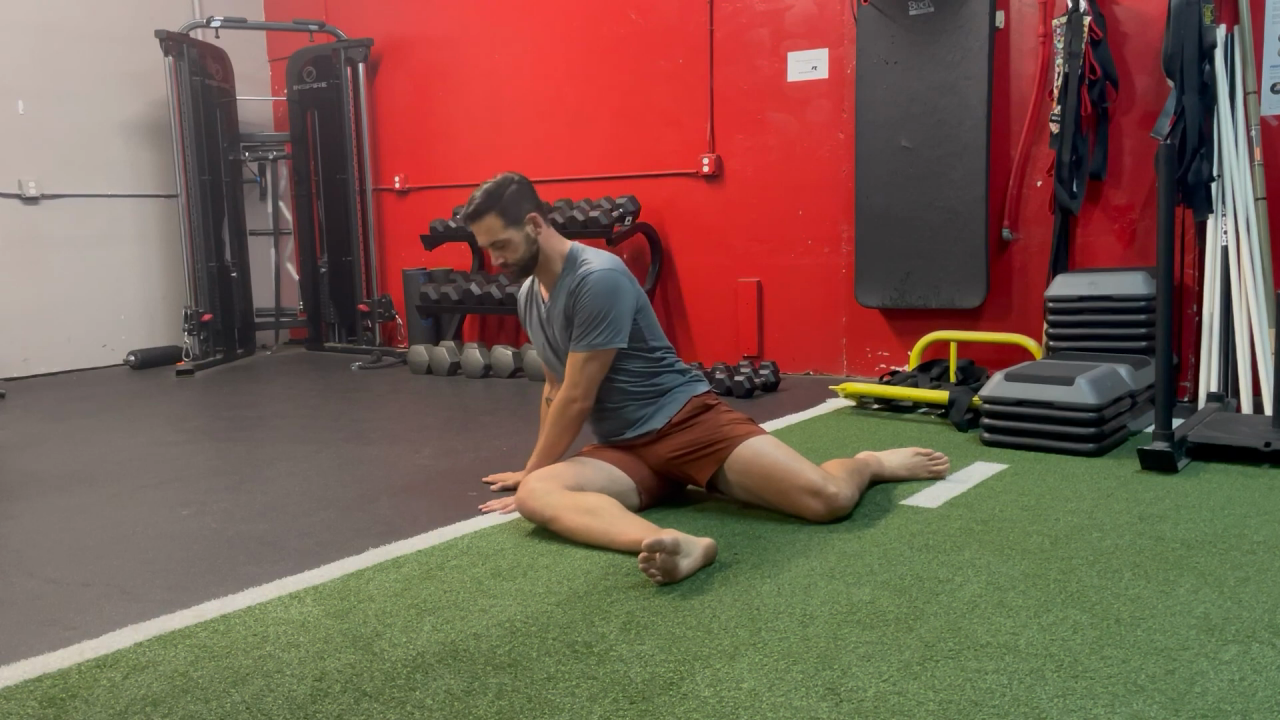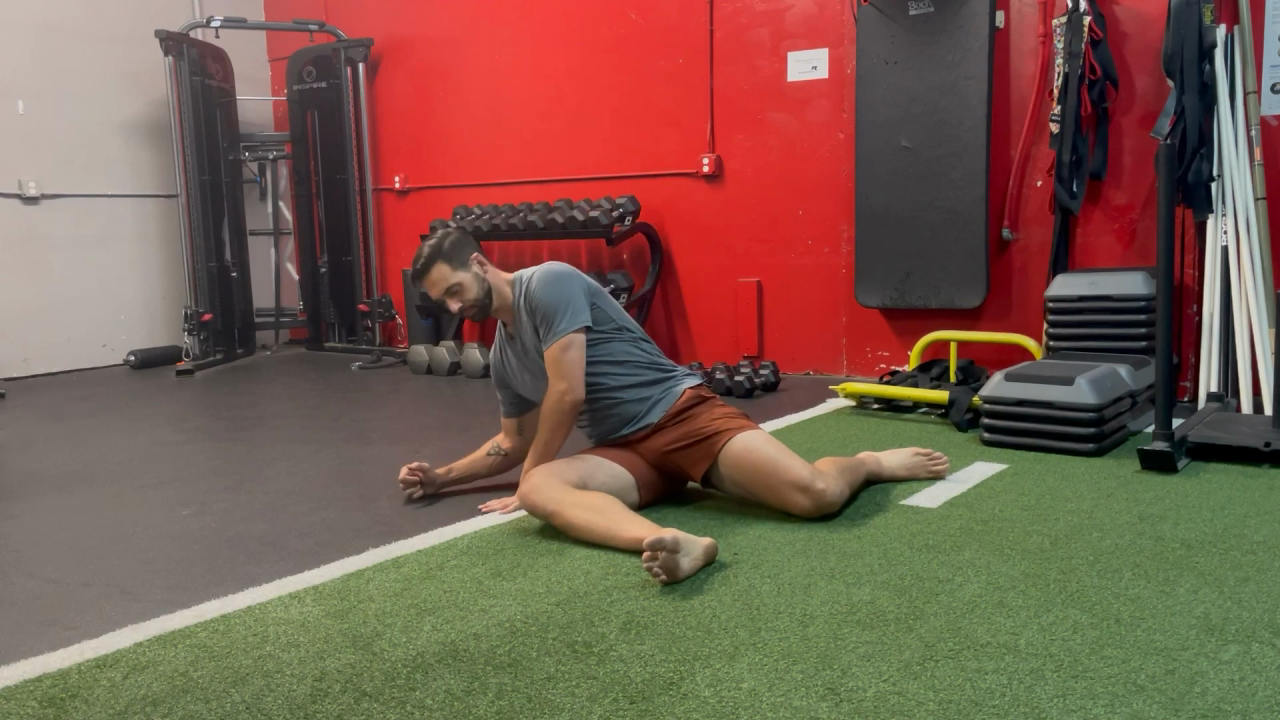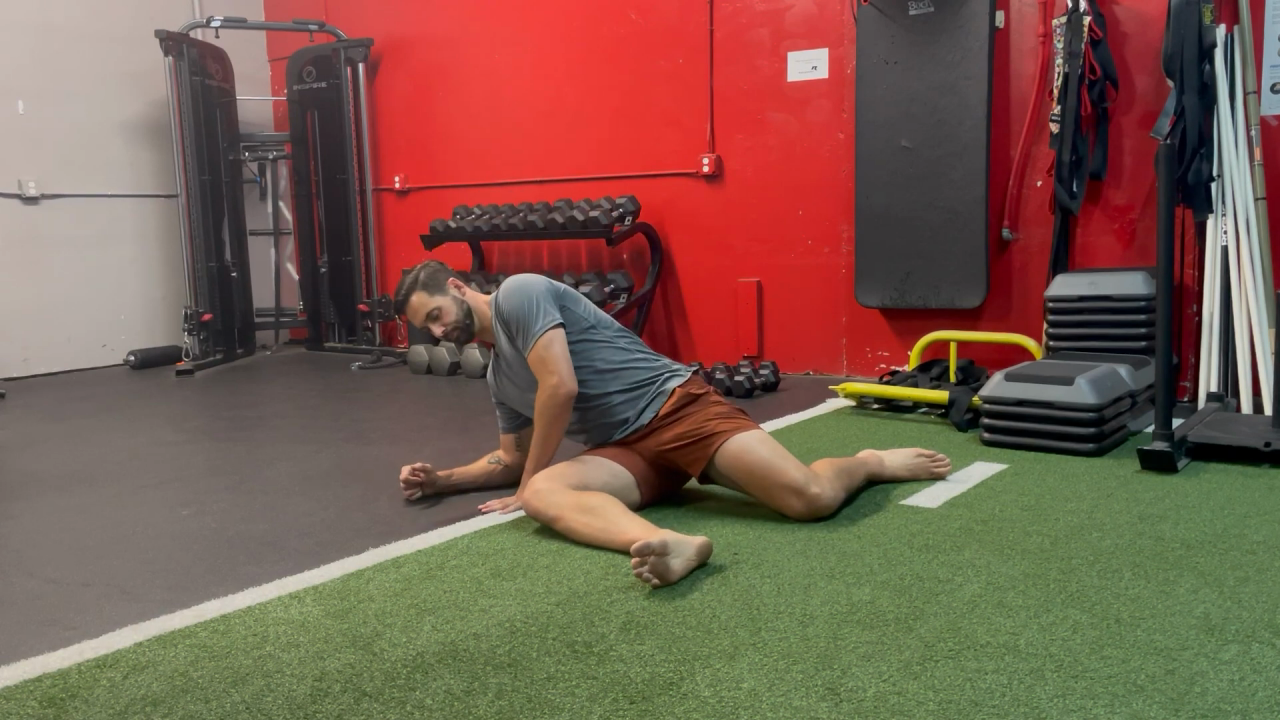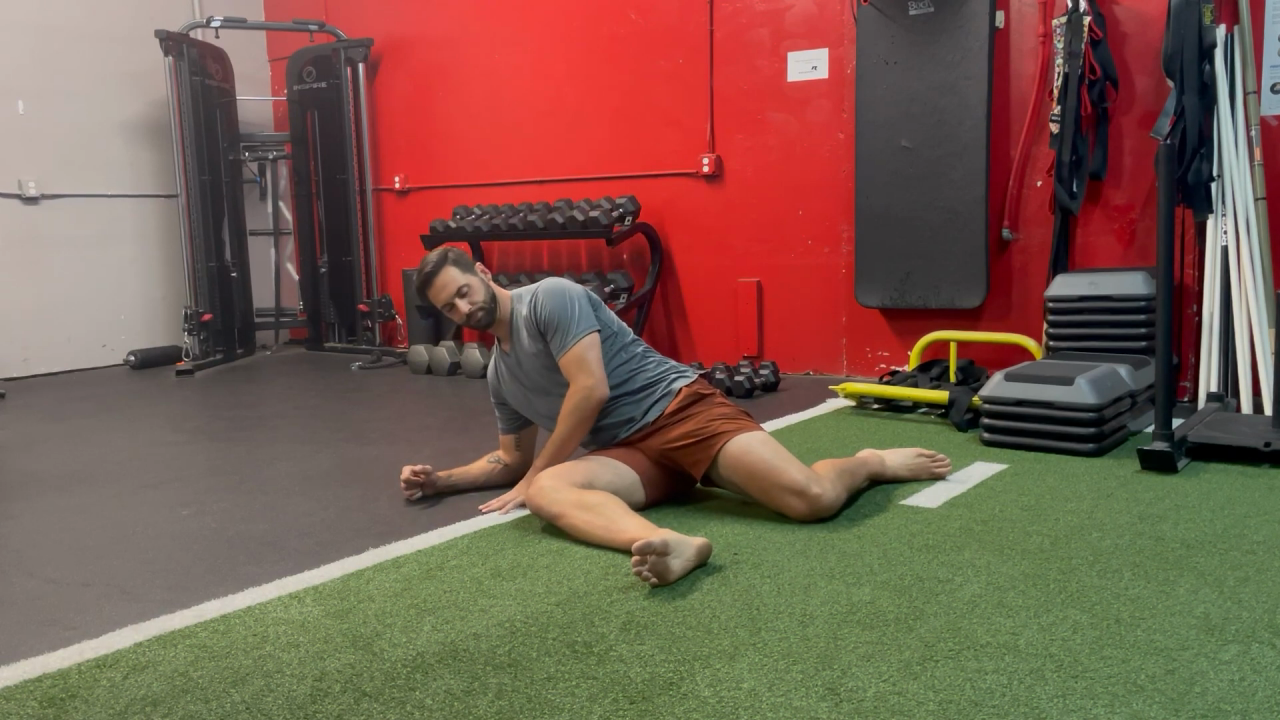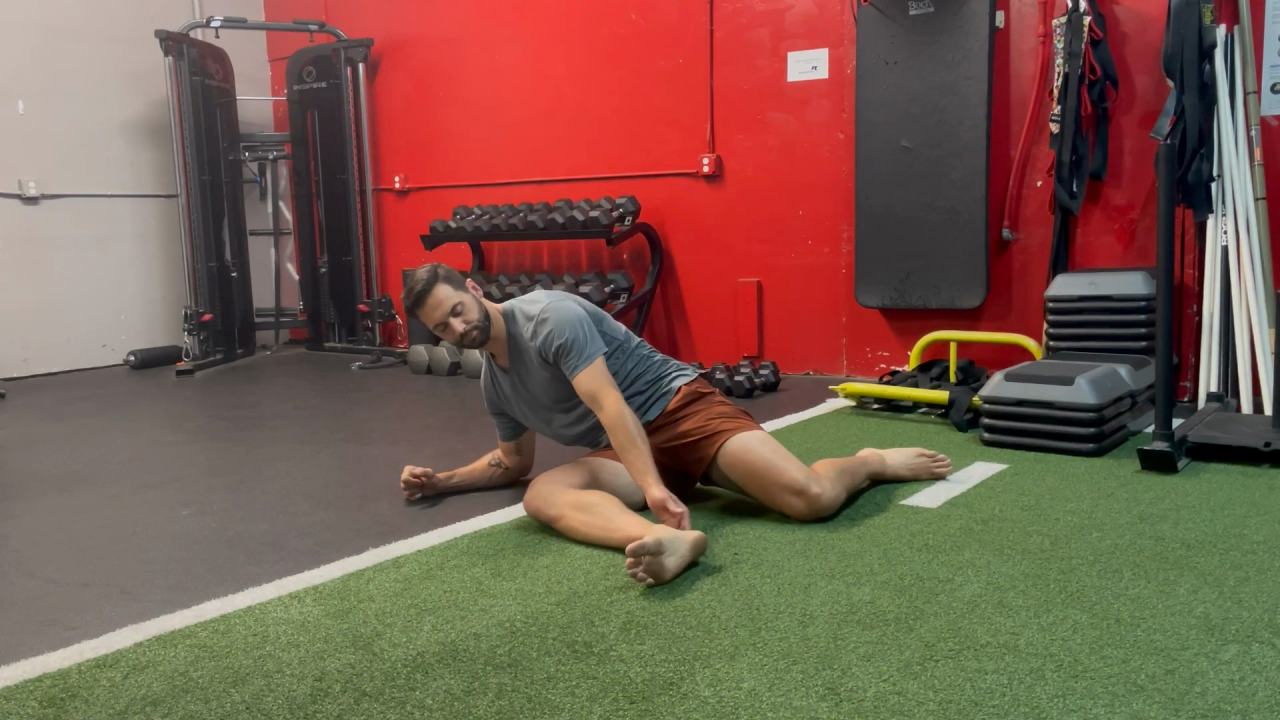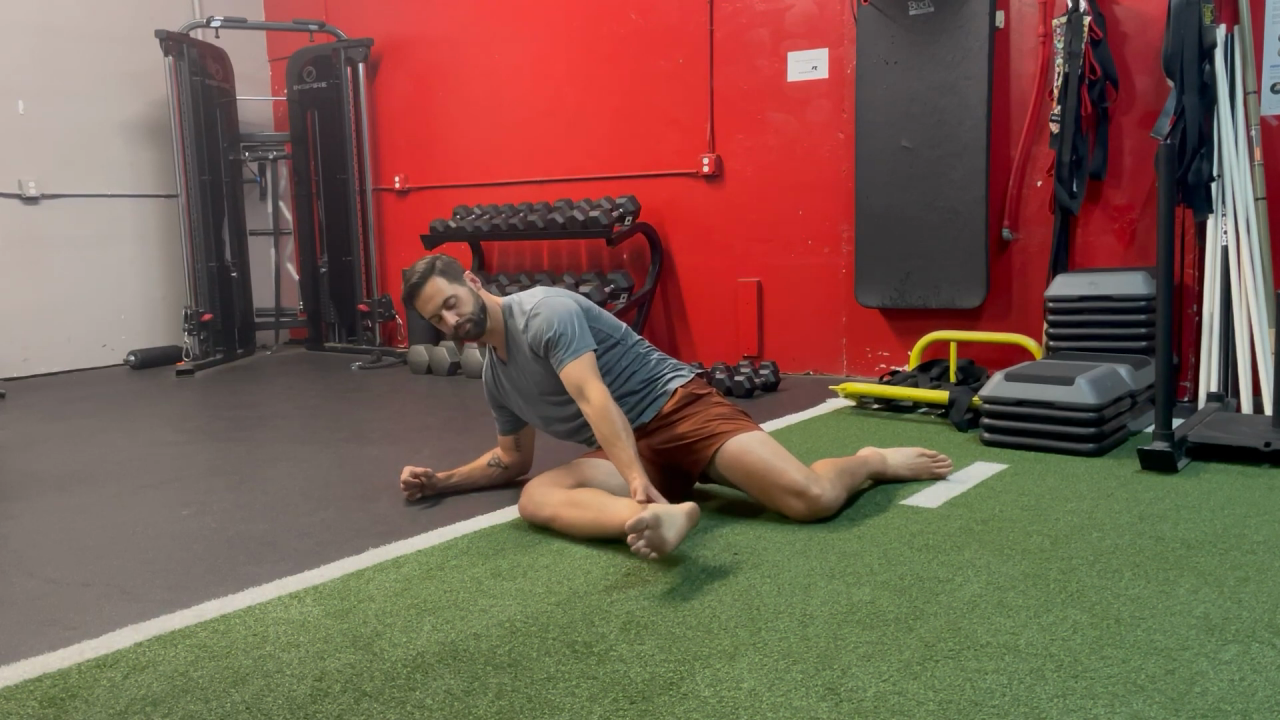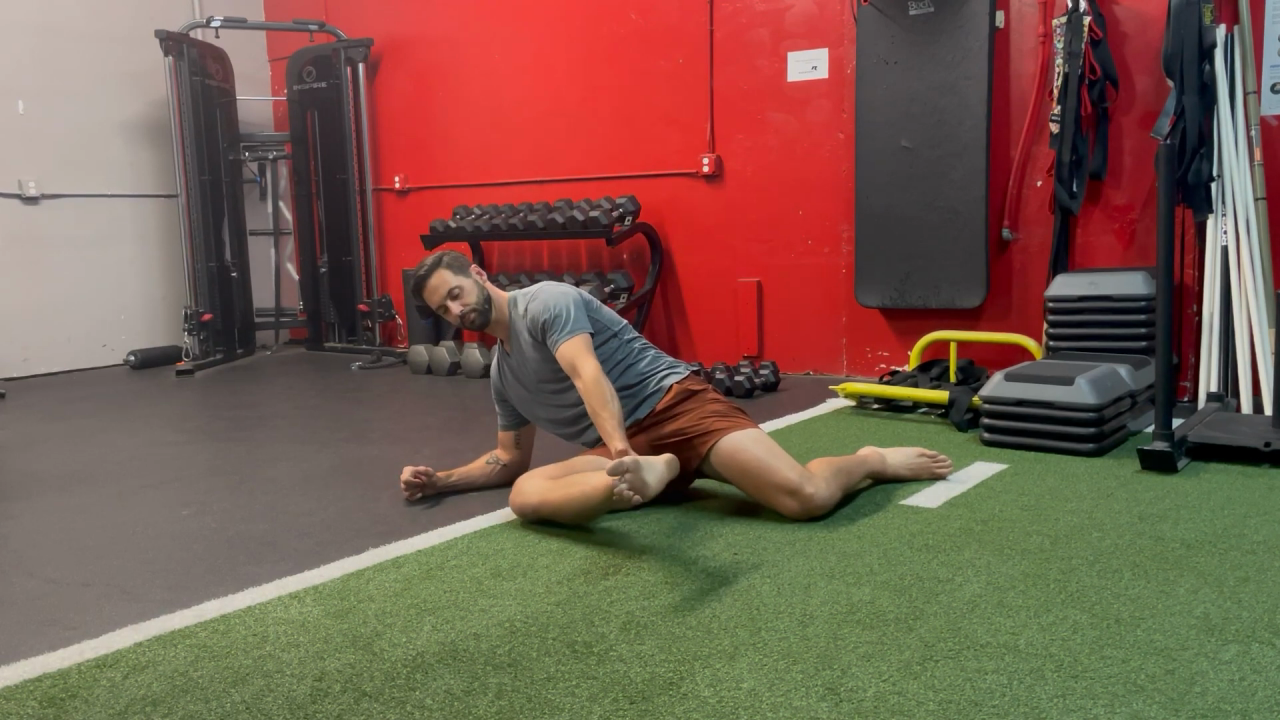
dt=0.7s
person 1, frame 1
left shoulder: (598, 279)
right shoulder: (528, 298)
left elbow: (578, 400)
right elbow: (555, 389)
left wrist: (534, 470)
right wrist: (526, 474)
left hip: (687, 419)
right hip: (625, 450)
left knee: (828, 497)
right knee: (536, 497)
left ankle: (874, 464)
right ankle: (668, 543)
person 1, frame 2
left shoulder: (548, 283)
right shoulder: (502, 354)
left elbow: (568, 393)
right elbow: (513, 443)
left wrist: (526, 475)
right wrist: (442, 477)
left hip: (680, 412)
right hip: (624, 449)
left knee: (815, 494)
right knee: (538, 491)
left ankle: (868, 464)
right ankle: (668, 542)
person 1, frame 3
left shoulder: (517, 293)
right shoulder: (499, 374)
left elbow: (561, 386)
right elbow: (512, 458)
left wrist: (527, 481)
right wrist: (442, 479)
left hip: (676, 406)
right hip: (627, 448)
left knee: (812, 497)
right knee: (543, 494)
left ankle: (871, 463)
right ankle: (668, 544)
person 1, frame 4
left shoulder: (550, 298)
right shoulder: (499, 374)
left elbow: (591, 390)
right elbow: (511, 460)
left wrist: (533, 475)
right wrist: (440, 480)
left hip: (679, 409)
right hip: (628, 453)
left knee: (813, 498)
right knee: (547, 493)
left ankle: (873, 463)
right ankle: (667, 544)
person 1, frame 5
left shoulder: (549, 317)
right shoulder: (493, 382)
left elbow: (610, 405)
right elbow: (514, 461)
left wrist: (654, 489)
right wrist: (441, 480)
left hip: (679, 406)
right hip: (623, 450)
left knee: (812, 497)
right knee: (540, 495)
left ankle: (872, 463)
right ankle: (667, 540)
person 1, frame 6
left shoulder: (545, 312)
right shoulder: (494, 375)
left elbow: (594, 399)
right elbow: (513, 459)
left wrist: (639, 484)
right wrist: (439, 481)
left hip: (677, 407)
right hip: (629, 449)
left knee: (812, 498)
right knee: (536, 498)
left ankle: (873, 462)
right ankle: (666, 516)
person 1, frame 7
left shoulder: (547, 303)
right shoulder: (501, 372)
left elbow: (590, 376)
right elbow: (511, 458)
left wrist: (622, 450)
right wrist: (440, 479)
left hip: (674, 405)
right hip: (620, 448)
left knee: (805, 497)
right knee: (524, 493)
left ankle: (871, 461)
